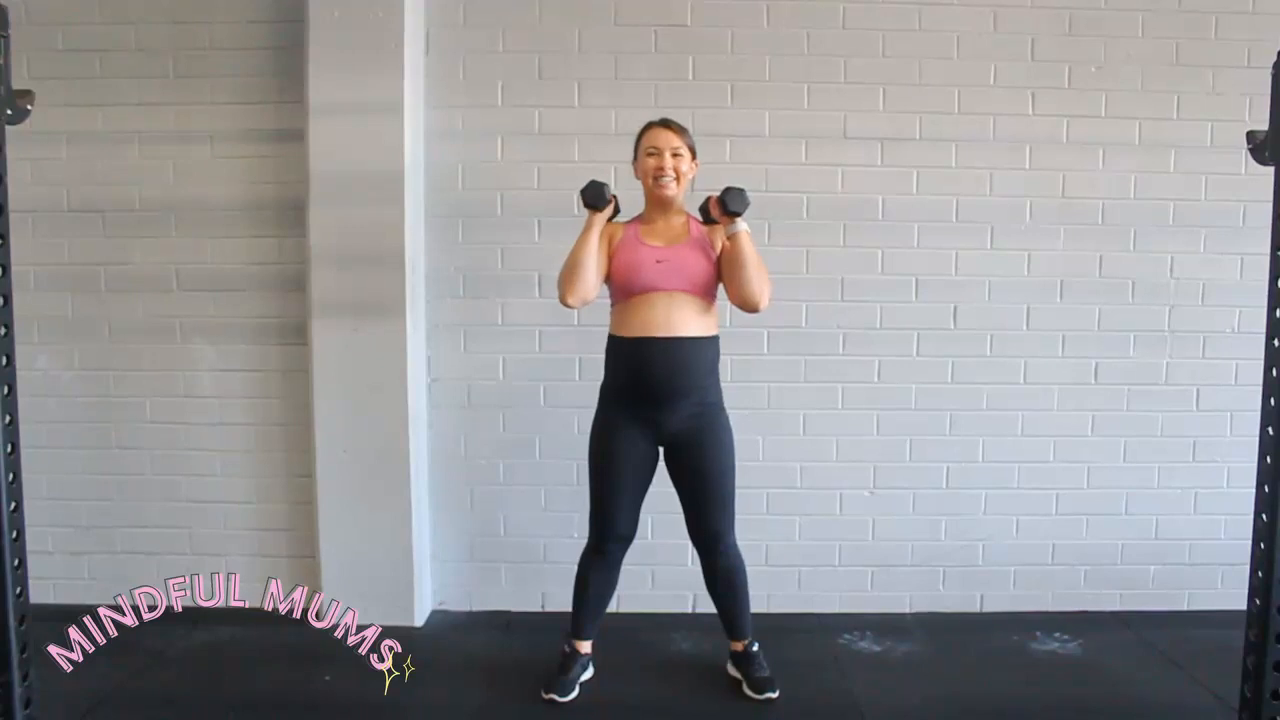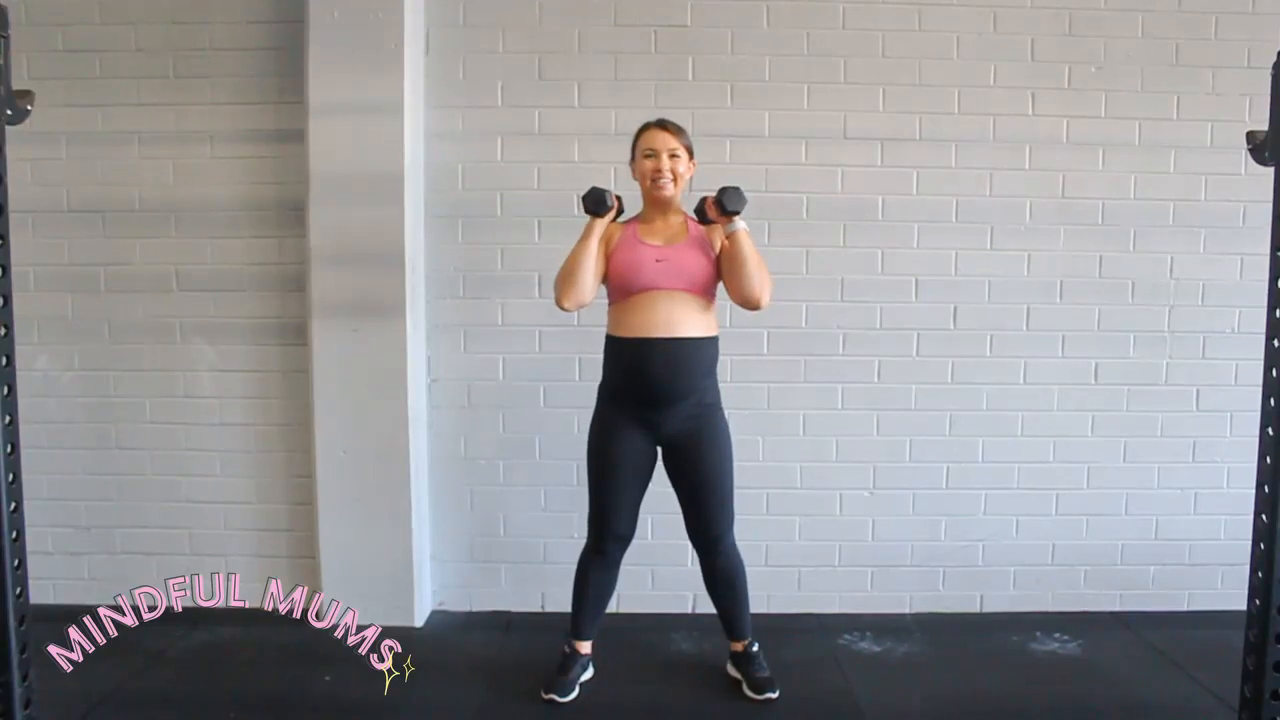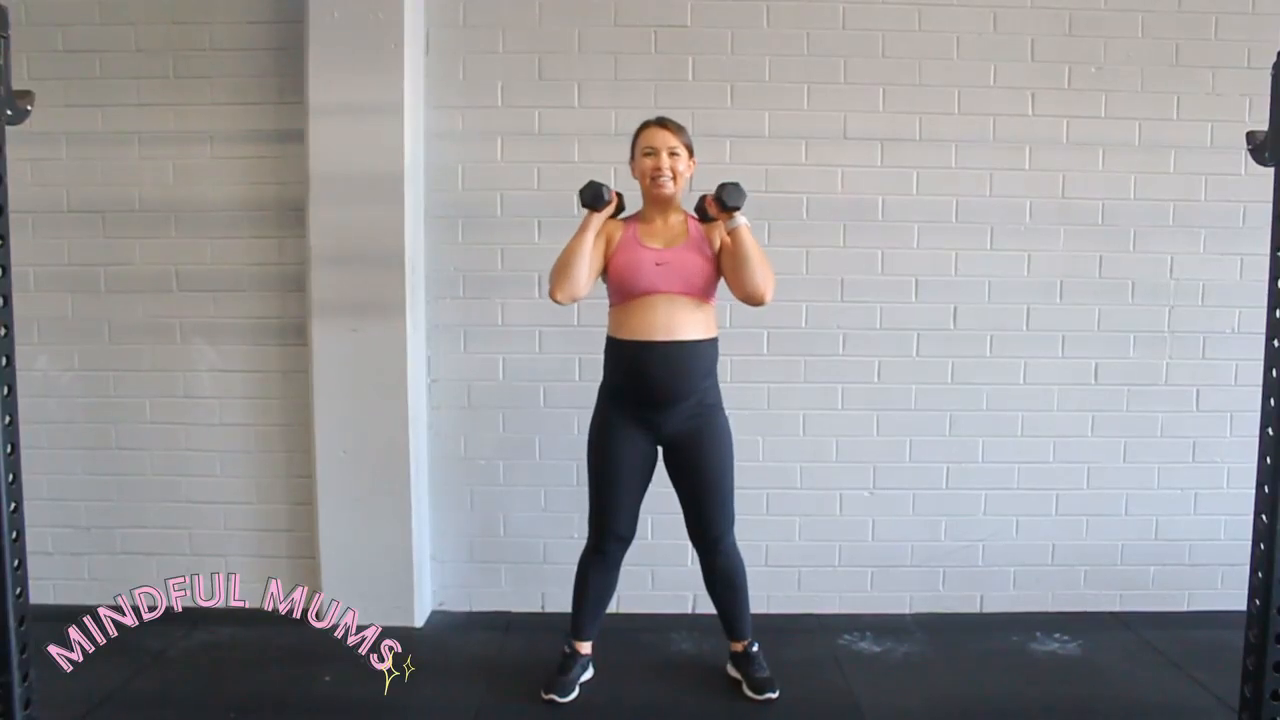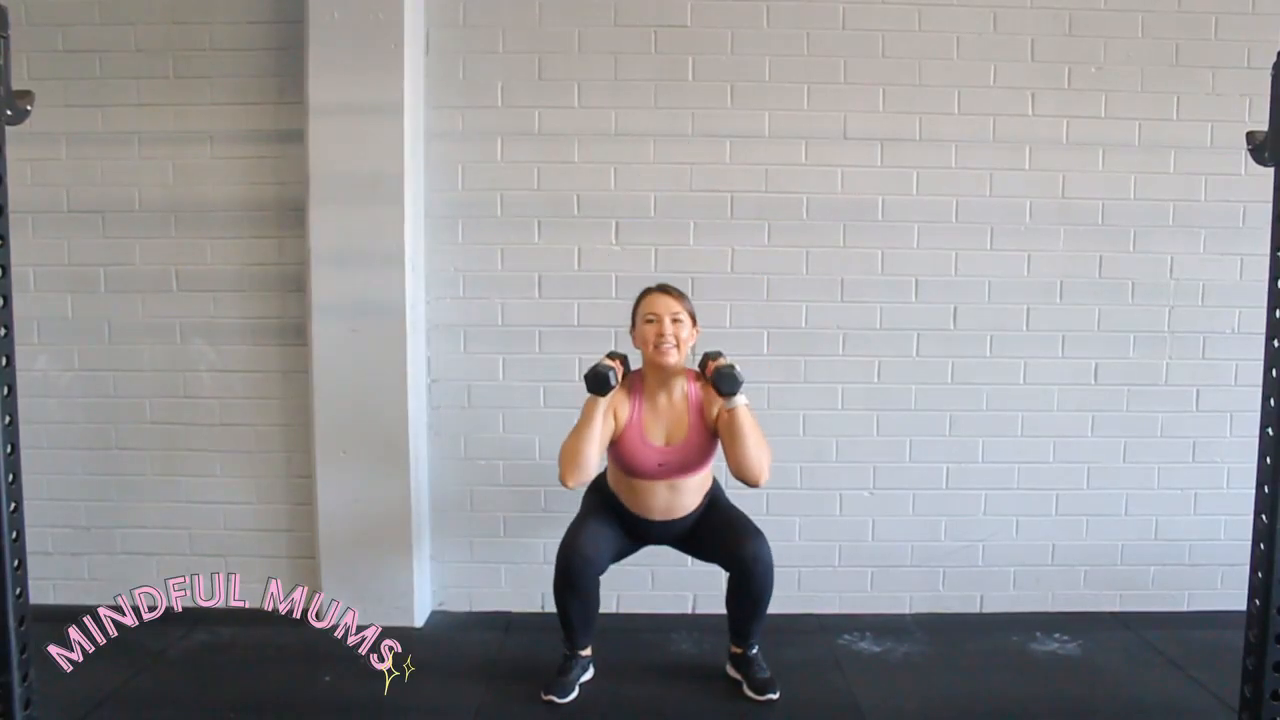
dt=0.7s
person 1, frame 1
left shoulder: (714, 235)
right shoulder: (615, 234)
left elbow: (755, 299)
right elbow: (573, 294)
left wrist: (736, 225)
right wrist: (594, 221)
left hip: (698, 404)
right hip: (626, 404)
left knee: (716, 538)
right knee: (609, 536)
left ankle: (744, 651)
right ankle: (578, 653)
person 1, frame 2
left shoulder: (713, 234)
right shoulder: (613, 235)
left elbow: (756, 296)
right elbow: (568, 298)
left wrist: (735, 224)
right wrist: (594, 225)
left hip: (695, 403)
right hip: (623, 403)
left knee: (715, 537)
right knee: (607, 536)
left ankle: (743, 651)
right ankle: (577, 653)
person 1, frame 3
left shoulder: (712, 232)
right shoulder: (613, 232)
left elbow: (759, 292)
right elbow: (564, 290)
left wrist: (735, 221)
right wrist: (593, 218)
left hip: (696, 401)
right hip: (624, 401)
left knee: (715, 539)
right knee: (608, 538)
left ankle: (744, 651)
right ankle: (578, 654)
person 1, frame 4
left shoulder: (711, 397)
right shoulder: (616, 400)
left elbow: (756, 475)
right elbow: (573, 476)
left wrist: (735, 399)
right wrist: (597, 401)
left hip: (697, 512)
right hip: (619, 512)
left knee: (755, 558)
right knee: (576, 560)
left ankle: (744, 654)
right ankle: (578, 656)
